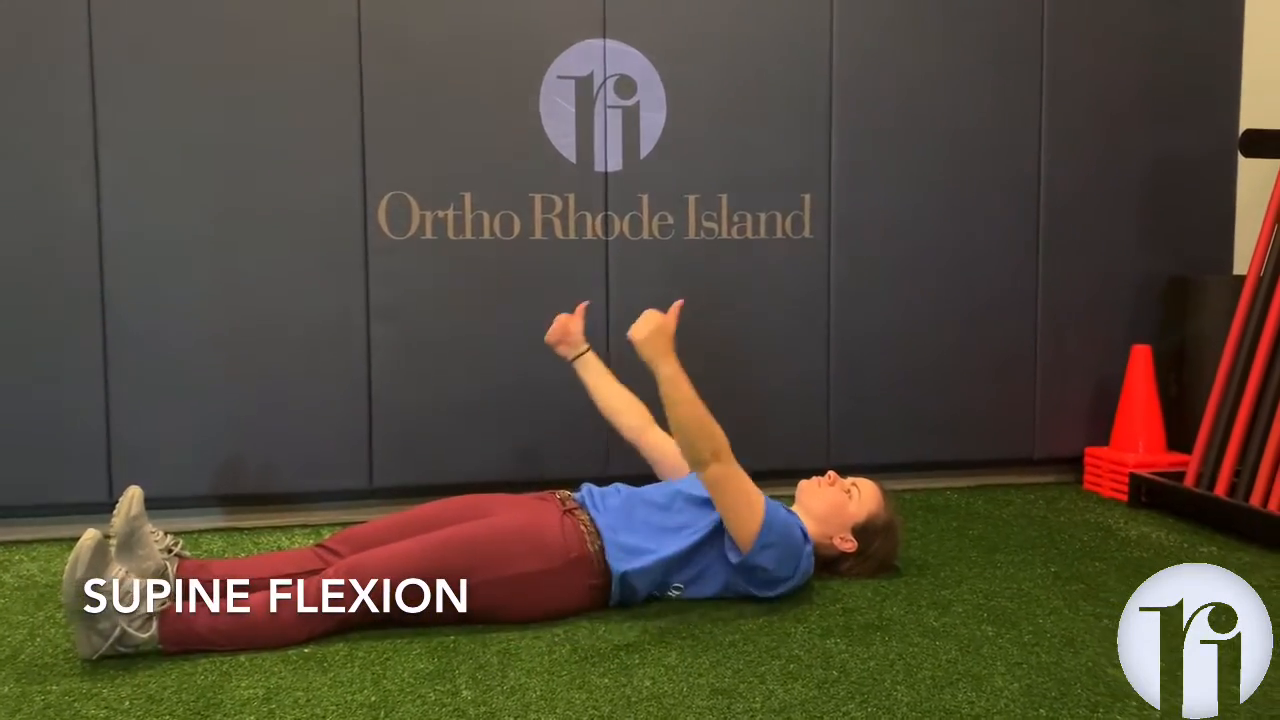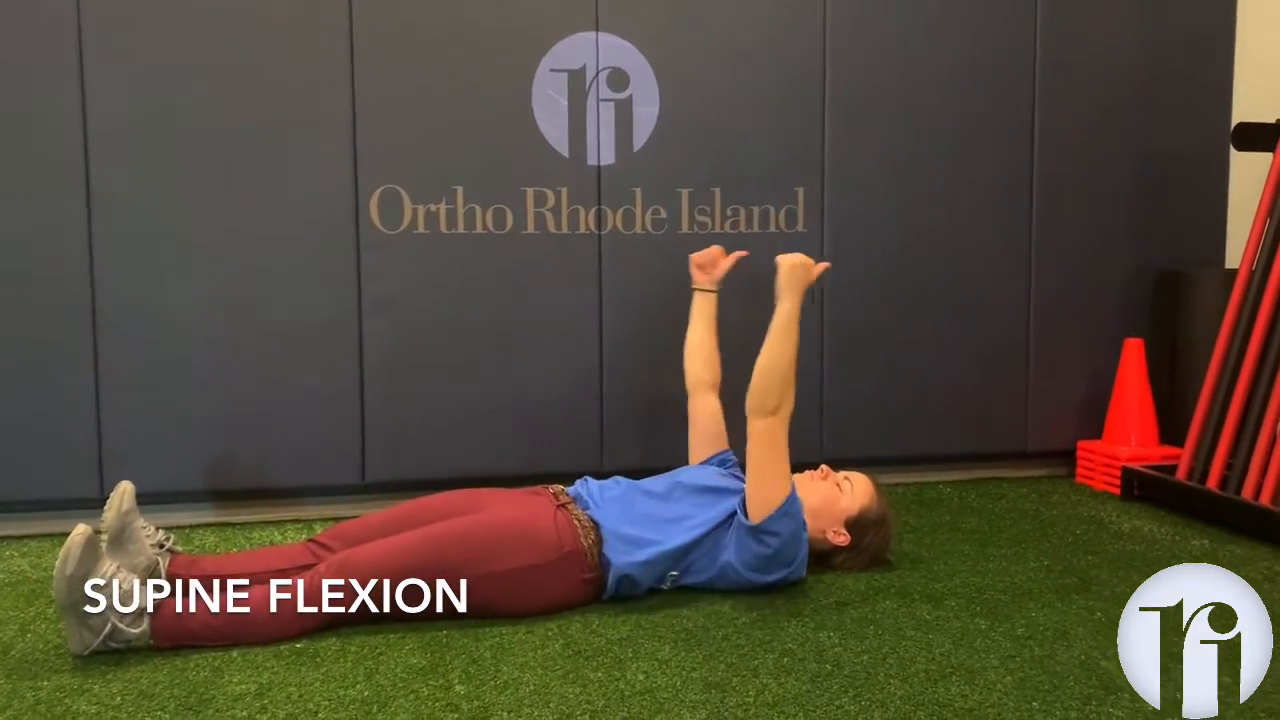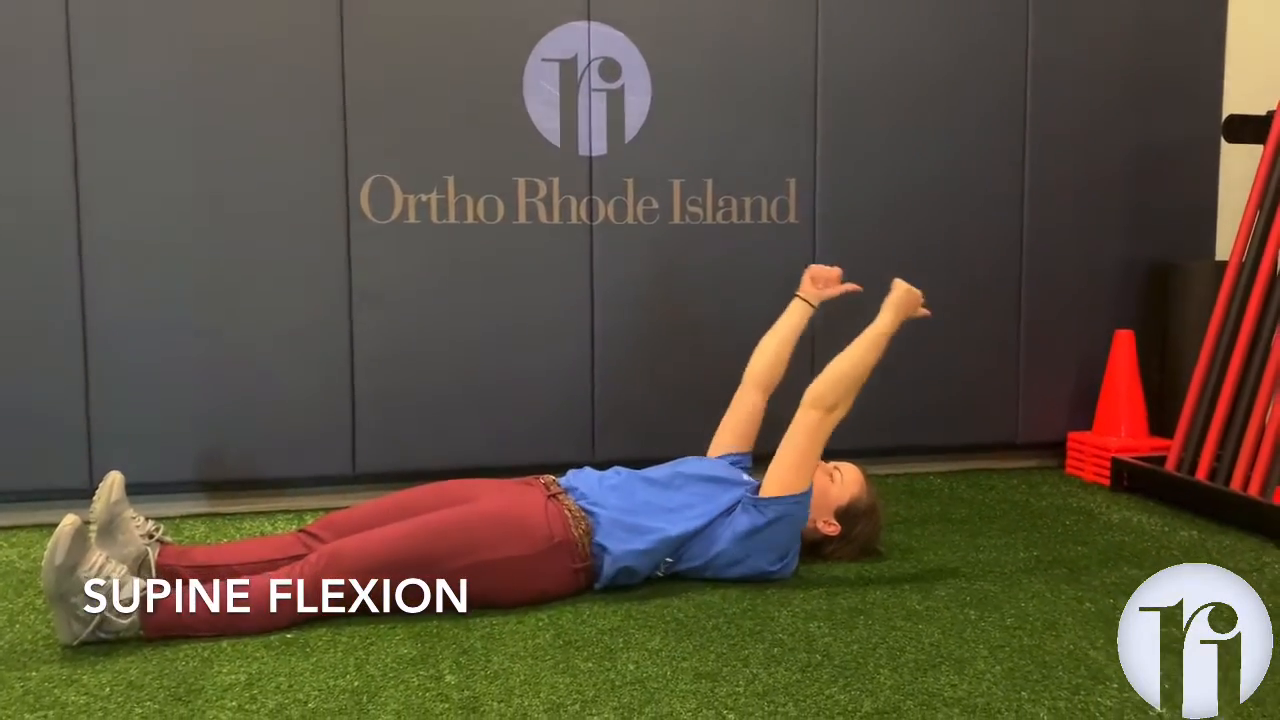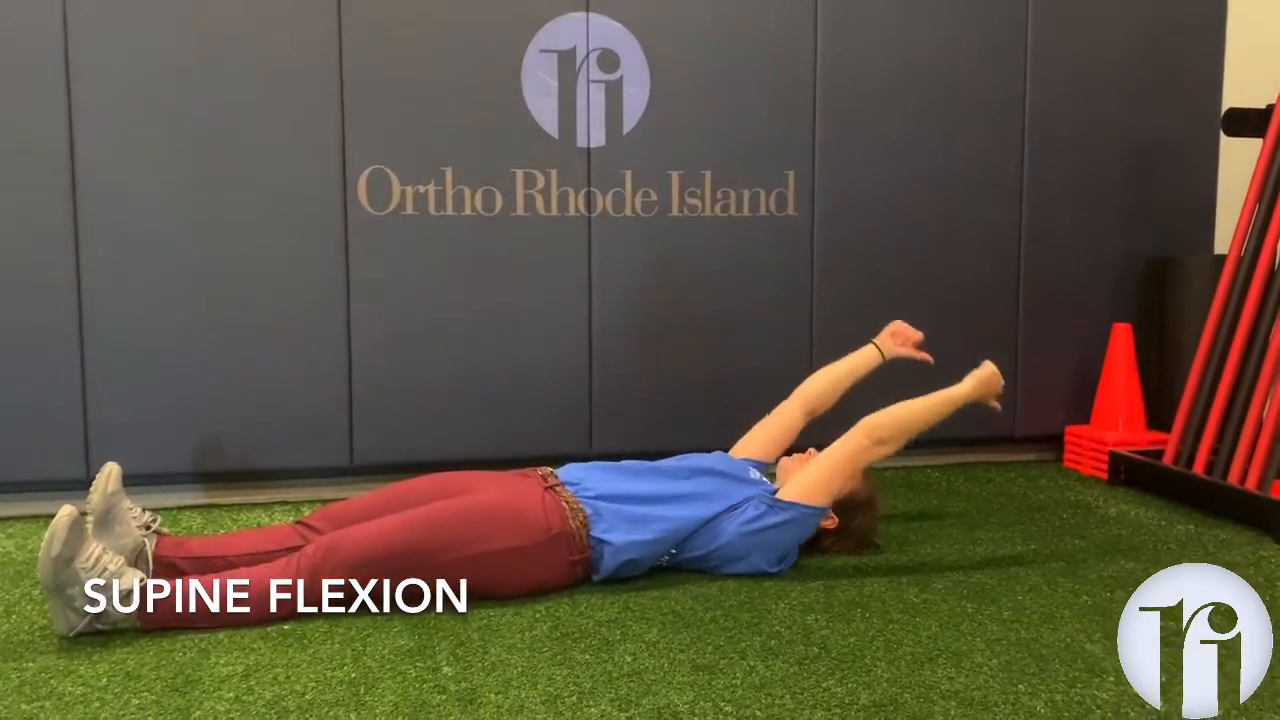
dt=0.4s
person 1, frame 1
left shoulder: (780, 554)
right shoulder: (744, 511)
left elbow: (713, 457)
right elbow: (645, 432)
left wrist: (663, 359)
right wrist: (582, 356)
left hip: (572, 560)
right hip: (558, 514)
left knee: (351, 588)
right knee: (341, 551)
left ankle: (145, 622)
right ankle: (171, 571)
person 1, frame 2
left shoulder: (775, 546)
right shoulder: (733, 489)
left elbow: (768, 412)
right elbow: (704, 389)
left wrist: (789, 298)
right wrist: (706, 293)
left hip: (565, 553)
right hip: (544, 508)
left knee: (343, 583)
right knee: (332, 548)
left ankle: (136, 616)
right ankle: (163, 567)
person 1, frame 3
left shoulder: (768, 538)
right shoulder: (735, 482)
left elbow: (818, 408)
right elbow: (756, 387)
left wrist: (887, 322)
right wrist: (804, 304)
left hip: (556, 545)
right hip: (537, 498)
left knee: (335, 575)
right knee: (325, 539)
left ankle: (128, 608)
right ankle: (153, 555)
person 1, frame 4
left shoulder: (772, 532)
right shoulder: (744, 478)
left elbow: (861, 441)
right elbow: (802, 403)
left wrist: (963, 391)
right wrist: (878, 350)
left hip: (551, 538)
right hip: (536, 490)
left knee: (332, 568)
right knee: (324, 529)
left ankle: (126, 598)
right ankle: (151, 546)
